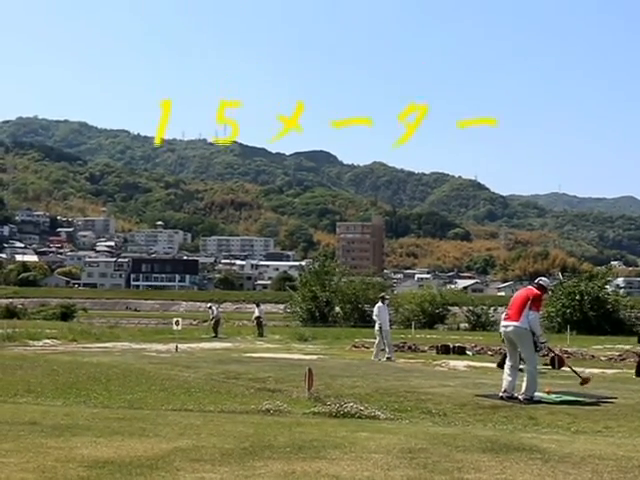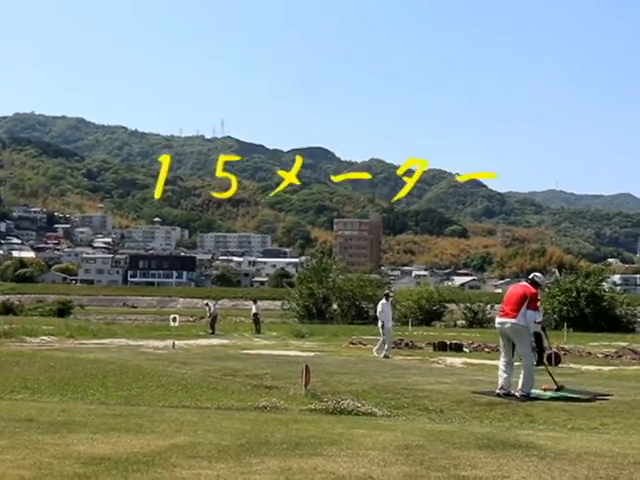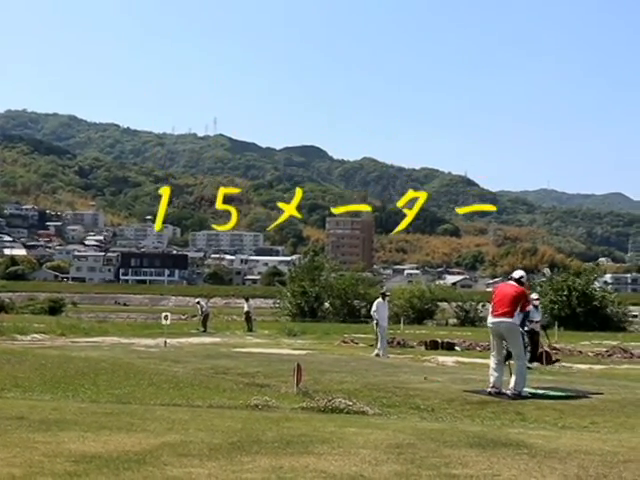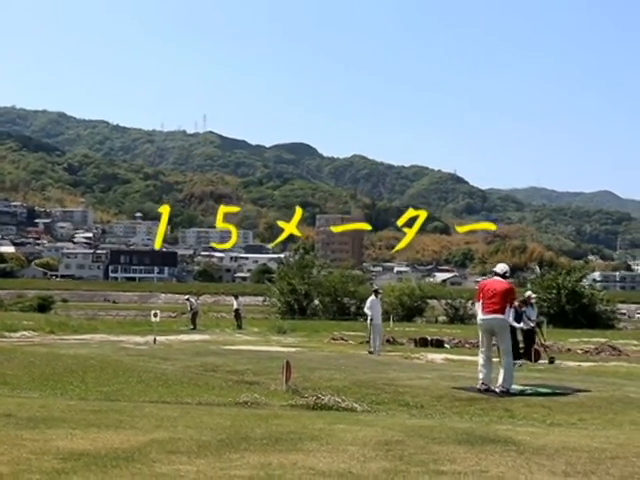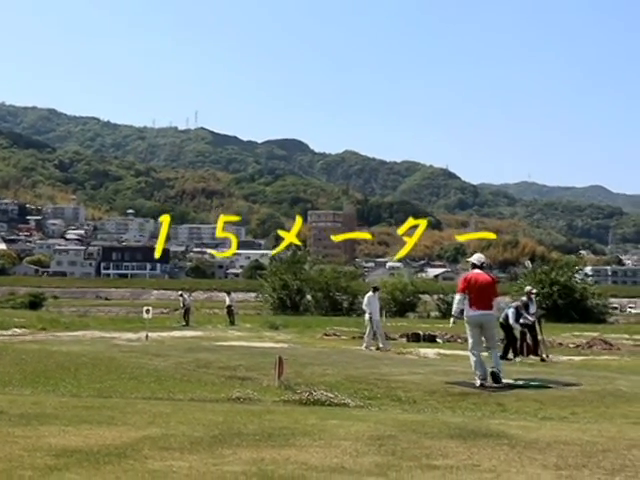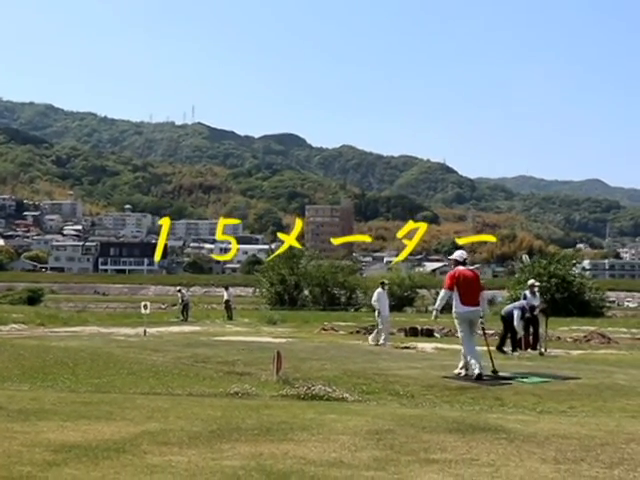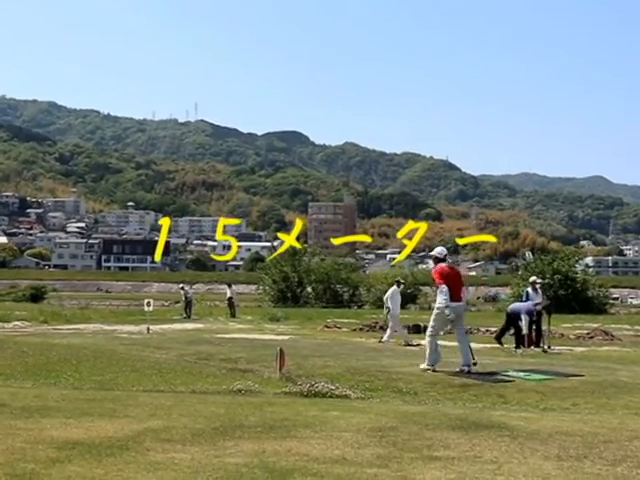
dt=0.4s
person 1, frame 1
left shoulder: (521, 291)
right shoulder: (536, 294)
right elbow: (533, 318)
left wrist: (534, 335)
right wrist: (540, 337)
left hip: (505, 326)
right hip: (519, 328)
left knee: (511, 361)
right knee: (530, 363)
left ankle: (506, 391)
right ankle: (527, 395)
person 1, frame 2
left shoulder: (513, 287)
right shoulder: (532, 292)
right elbow: (530, 317)
right wrist: (530, 334)
left hip: (500, 322)
right hip: (515, 324)
left knee: (506, 358)
right knee: (527, 359)
left ankle: (503, 388)
right ankle: (524, 391)
person 1, frame 3
left shoulder: (498, 287)
right shoulder: (522, 292)
right elbow: (520, 314)
left hip: (493, 322)
right hip: (509, 324)
left knee: (496, 356)
right knee: (519, 358)
left ankle: (494, 387)
right ankle: (515, 389)
person 1, frame 4
left shoulder: (483, 284)
right shoulder: (509, 287)
left elbow: (478, 305)
right elbow: (510, 308)
left hip: (483, 320)
right hip: (500, 321)
left knee: (484, 353)
right knee: (506, 355)
left ankle: (484, 383)
right ankle: (503, 386)
person 1, frame 5
left shoulder: (466, 277)
right shoulder: (491, 279)
left elbow: (459, 297)
right elbow: (495, 301)
left wrist: (454, 315)
right wrist: (493, 319)
left hip: (472, 315)
right hip: (488, 315)
left knee: (474, 349)
right knee: (492, 345)
left ankle: (481, 378)
right ankle: (495, 369)
person 1, frame 6
left shoulder: (453, 274)
right shoulder: (475, 274)
left elbow: (445, 293)
right elbow: (482, 296)
left wrist: (436, 309)
right wrist: (483, 314)
left hip: (461, 311)
right hip: (475, 311)
left knee: (467, 342)
right knee: (468, 340)
left ankle: (477, 369)
right ankle: (464, 368)
person 1, frame 7
left shoulder: (437, 269)
right shoulder: (455, 270)
left elbow: (443, 289)
right elbow: (463, 291)
left wrist: (446, 307)
right wrist: (462, 308)
left hip: (444, 307)
right hip: (458, 306)
left knee: (431, 334)
right knee: (462, 336)
left ankle: (431, 364)
right ankle: (466, 365)
